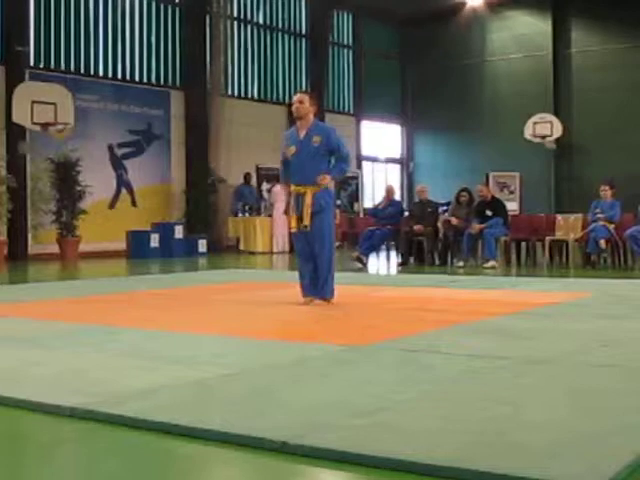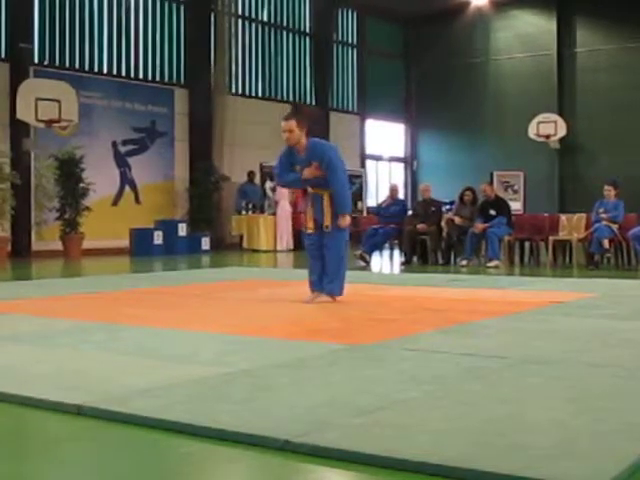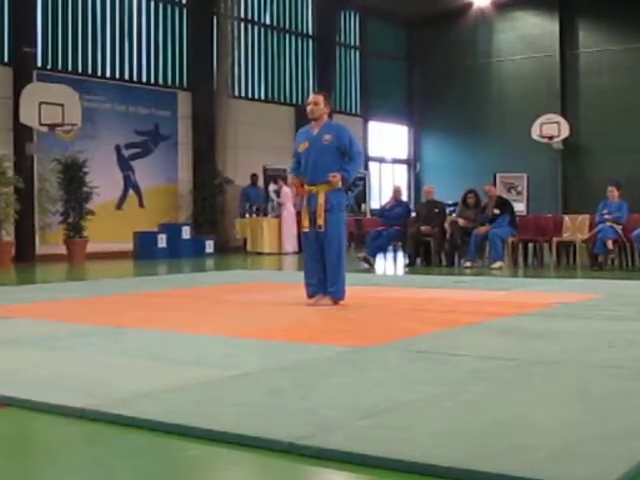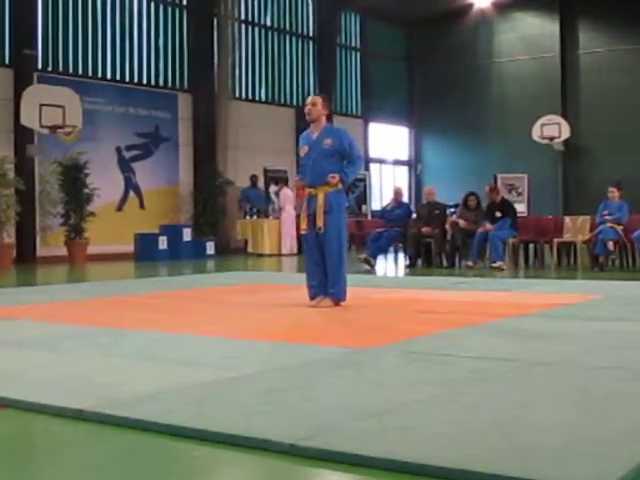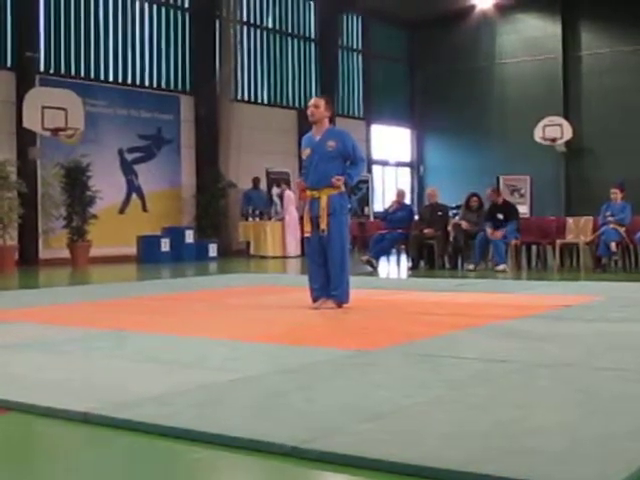
dt=1s
person 1, frame 1
left shoulder: (326, 133)
right shoulder: (289, 136)
left elbow: (344, 158)
left wrist: (331, 176)
right wrist: (287, 187)
left hip: (320, 197)
right hip: (297, 199)
left knee: (322, 248)
right knee: (302, 248)
left ankle: (325, 293)
right ankle: (310, 291)
person 1, frame 2
left shoulder: (324, 150)
right shoulder: (288, 153)
left elbow: (339, 183)
right elbow: (280, 178)
left wrist: (344, 213)
right wrist: (303, 175)
left hip: (335, 200)
right hip: (314, 199)
left knee: (334, 244)
right knee: (312, 244)
left ankle: (330, 289)
right ankle: (317, 287)
person 1, frame 3
left shoulder: (339, 131)
right shoulder: (302, 134)
left elbow: (357, 156)
left wrist: (344, 175)
right wrist: (295, 176)
left hip: (332, 197)
right hip: (309, 197)
left knee: (333, 246)
right knee: (311, 246)
left ankle: (333, 294)
right ankle: (316, 291)
person 1, frame 4
left shoulder: (338, 134)
right shoulder: (303, 138)
left elbow: (357, 160)
left wrist: (343, 177)
right wrist: (300, 180)
left hip: (332, 199)
right hip: (310, 200)
left knee: (334, 247)
right knee: (312, 248)
left ankle: (334, 294)
right ankle: (317, 292)
person 1, frame 5
left shoulder: (341, 136)
right shoulder: (306, 140)
left elbow: (359, 161)
left wrist: (347, 179)
right wrist: (302, 182)
left hip: (334, 201)
right hip: (312, 202)
left knee: (336, 249)
right knee: (314, 251)
left ankle: (336, 296)
right ankle: (319, 295)
